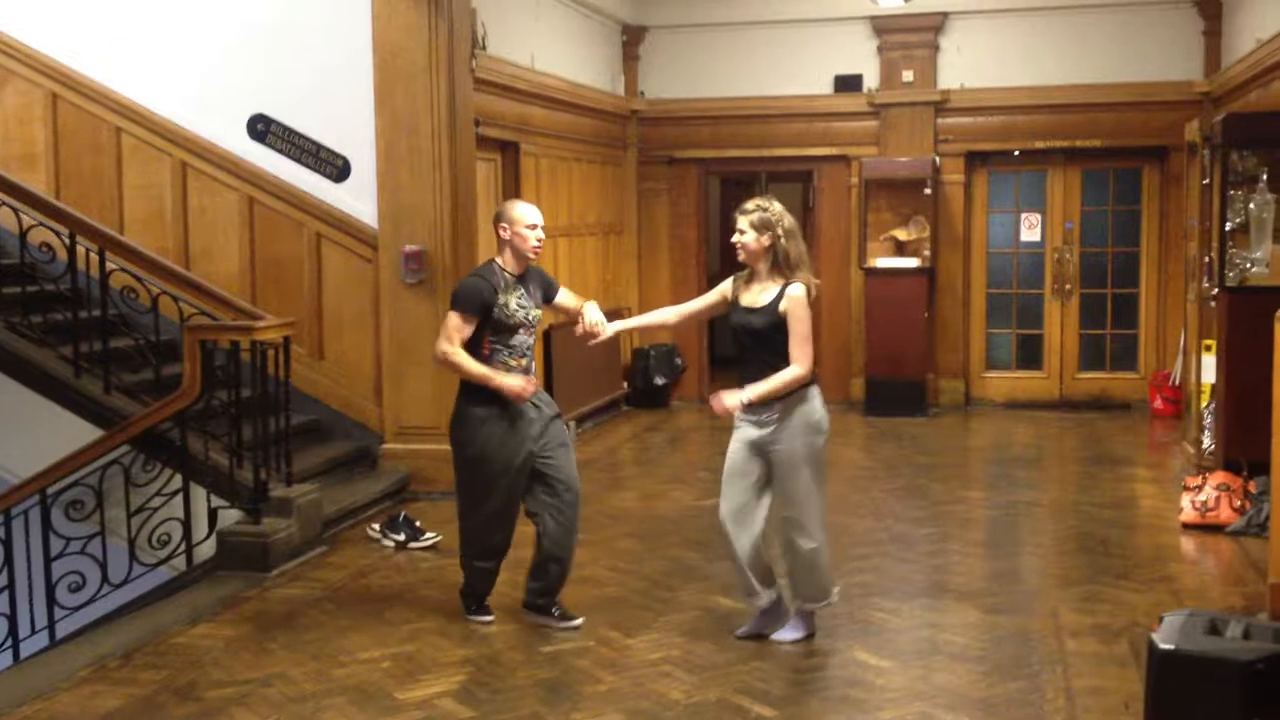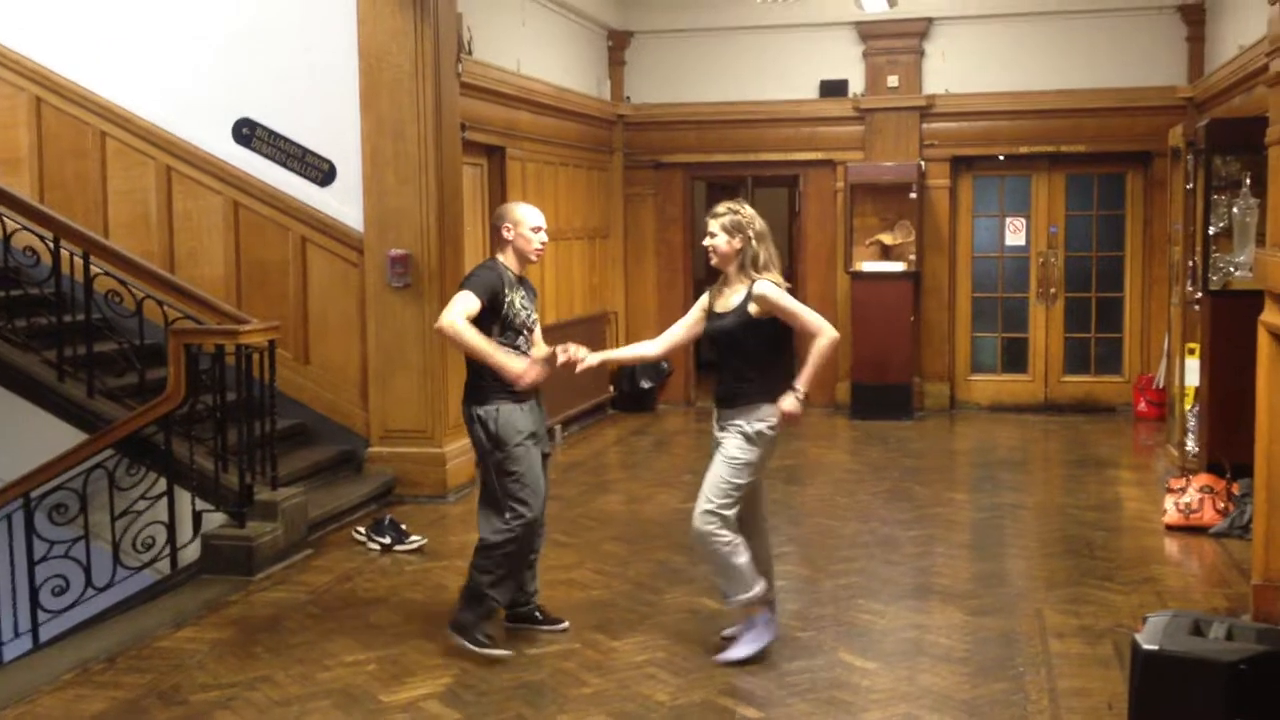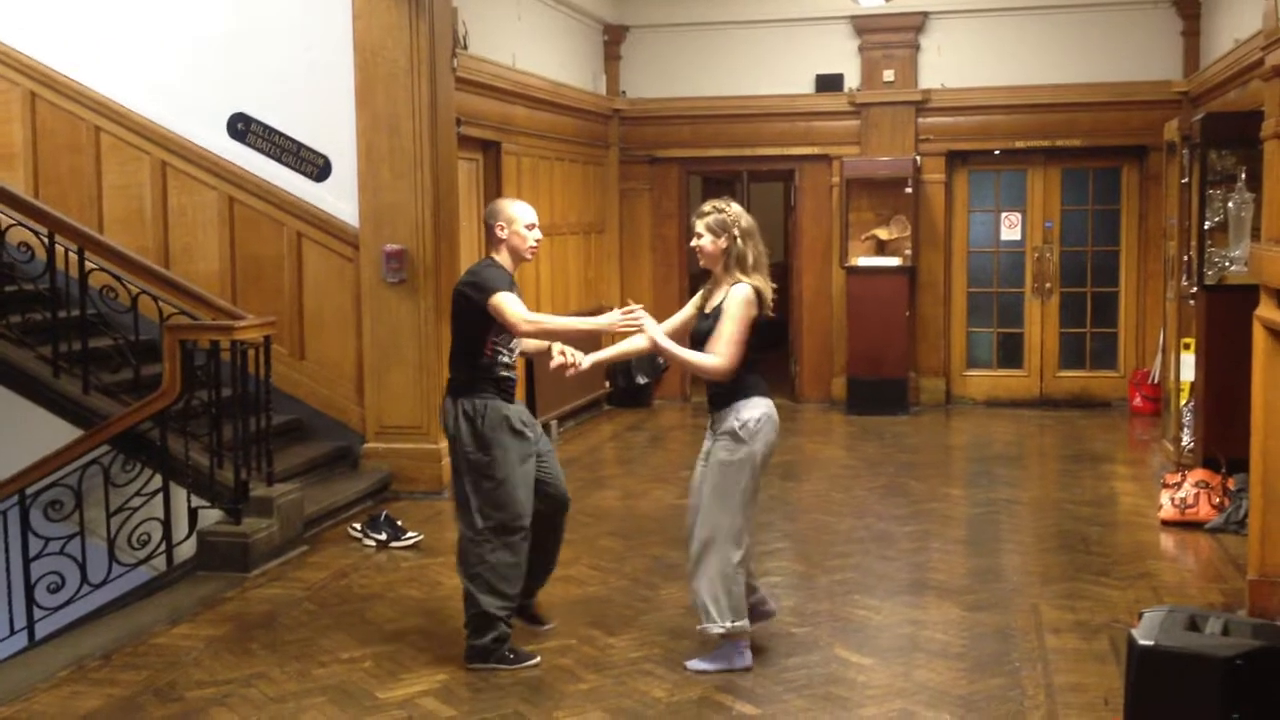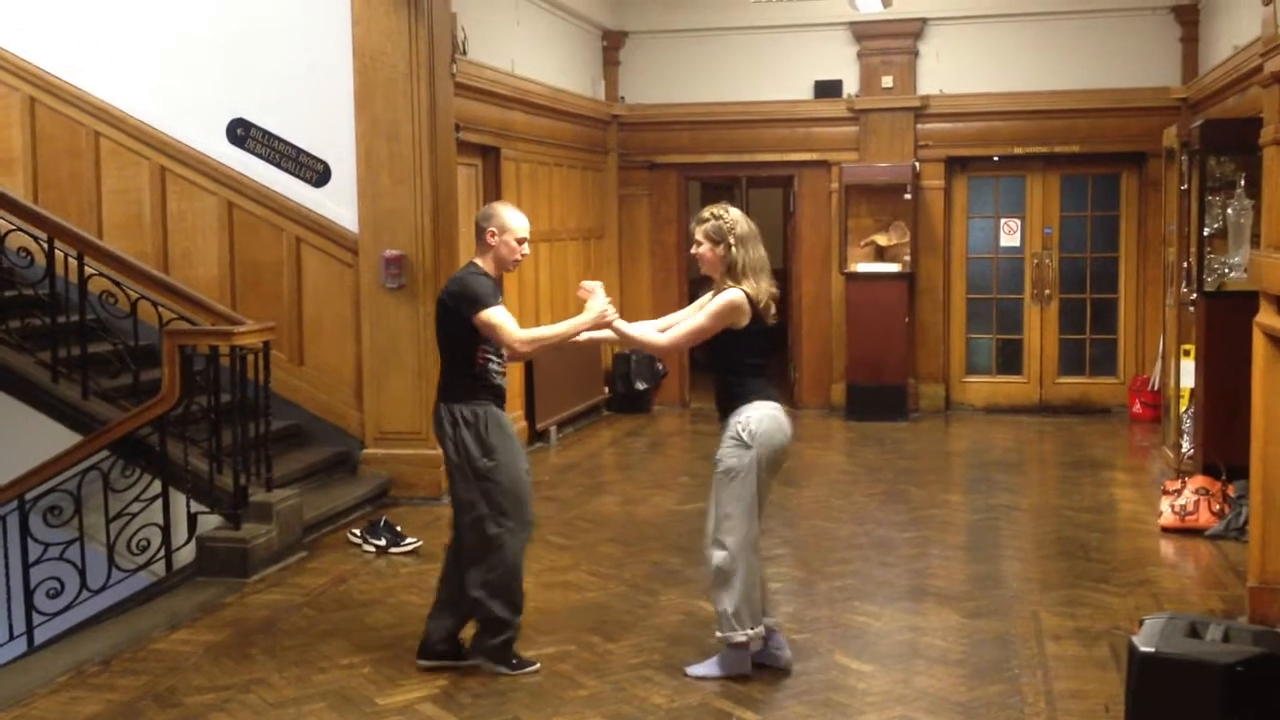
dt=0.3s
person 1, frame 1
left shoulder: (794, 292)
right shoulder: (736, 287)
left elbow: (801, 368)
right elbow: (678, 314)
left wrist: (744, 395)
right wrist: (619, 325)
left hip: (794, 415)
right hip: (750, 419)
left knee: (800, 521)
right knee: (737, 518)
left ankle: (804, 611)
right ankle: (768, 604)
person 1, frame 2
left shoulder: (763, 292)
right shoulder: (714, 295)
left elbow: (827, 335)
right elbow: (663, 345)
left wrist: (797, 392)
right wrist: (601, 357)
left hip: (754, 421)
right hip: (728, 418)
left knee: (710, 518)
right knee: (743, 519)
left ankle: (756, 617)
right ankle: (758, 610)
person 1, frame 3
left shoulder: (742, 293)
right shoulder: (710, 292)
left elbow: (716, 365)
right elbow: (657, 337)
left wrist: (659, 339)
right wrist: (593, 358)
left hip: (745, 419)
right hip: (726, 421)
left knee: (713, 532)
right knee: (722, 525)
left ankle: (733, 645)
right ankle: (752, 603)
person 1, frame 4
left shoulder: (733, 300)
right shoulder: (727, 296)
left elbow: (667, 343)
right elbow: (663, 325)
left wrist: (609, 321)
right wrist: (605, 328)
left hip: (753, 424)
right hip: (759, 421)
left knee: (731, 542)
right knee: (732, 540)
left ankle: (738, 649)
right ankle: (768, 640)
person 2, frame 1
left shoulder: (536, 279)
right shoulder: (477, 286)
left elbow: (576, 302)
right elbow: (445, 351)
left wrist: (589, 310)
right wrist: (500, 380)
left hip: (535, 405)
right hip: (484, 414)
left knee: (562, 494)
right knee: (489, 512)
left ankle: (542, 598)
right ankle: (475, 594)
person 2, frame 2
left shoulder: (525, 286)
right shoulder: (486, 278)
right elbow: (448, 323)
left wrist: (558, 352)
right wrist: (505, 360)
left hip: (527, 407)
right hip: (495, 410)
left knee: (530, 510)
right knee: (516, 511)
left ankle: (520, 604)
right ankle: (471, 619)
person 2, frame 3
left shoulder: (505, 281)
right shoulder: (484, 278)
right elbow: (526, 323)
left wrist: (554, 348)
right wrist: (600, 323)
left hip: (505, 408)
right hip: (478, 410)
left knee: (550, 499)
right knee: (495, 521)
left ankle: (518, 596)
right ankle: (486, 642)
person 2, frame 4
left shoulder: (483, 285)
right shoulder: (469, 286)
left elbow: (503, 346)
right elbow: (516, 342)
left wrist: (563, 330)
right wrist: (585, 320)
left hip: (474, 414)
right hip: (472, 417)
left knee: (478, 529)
right knee: (503, 525)
left ankle: (439, 641)
right ankle: (493, 643)
